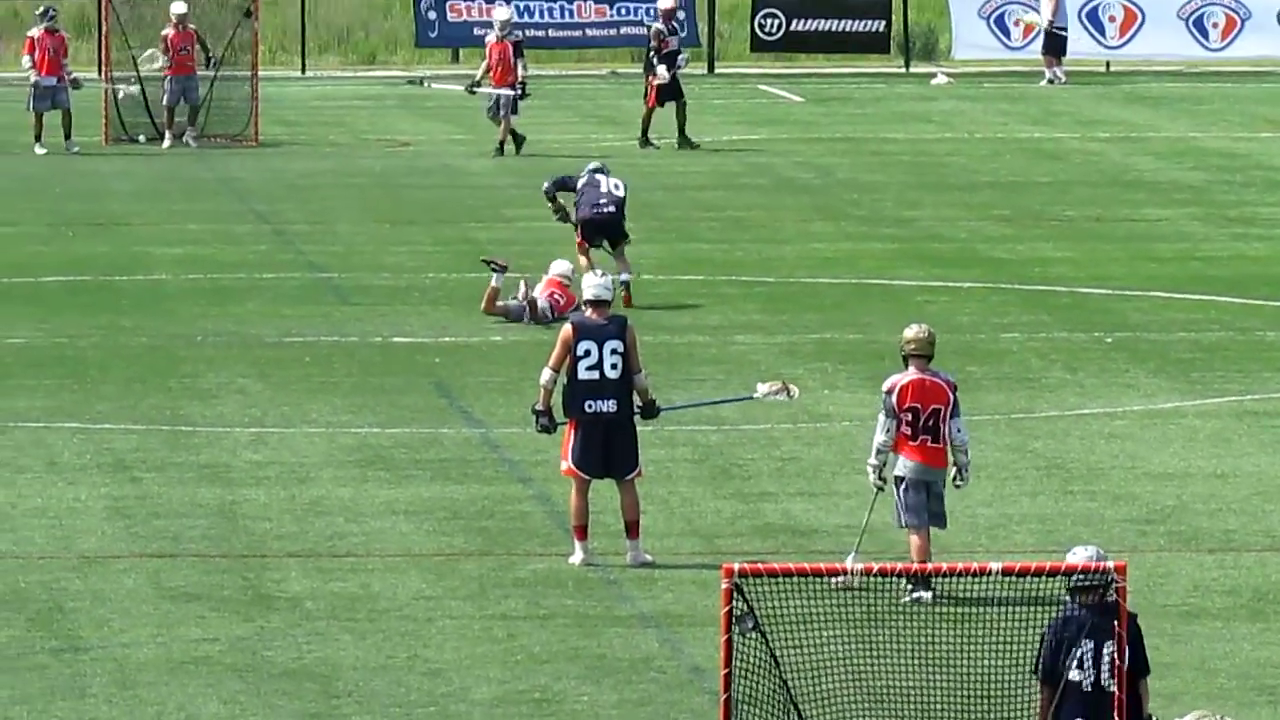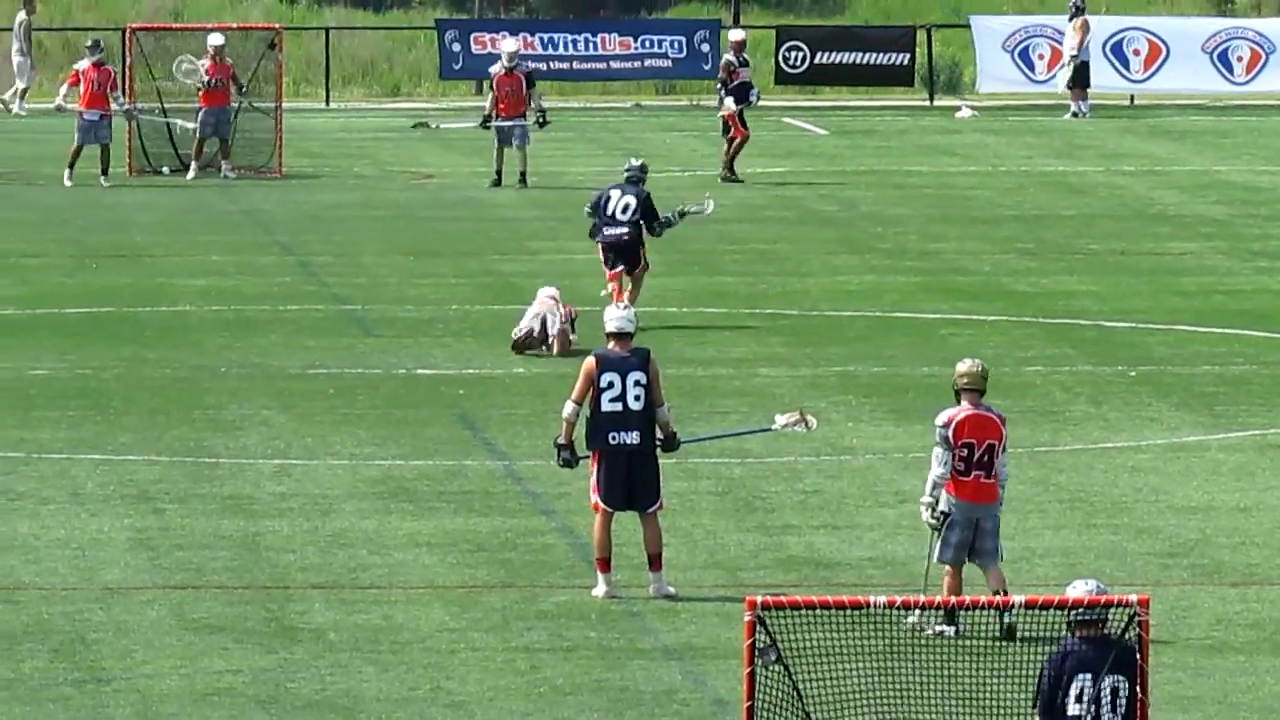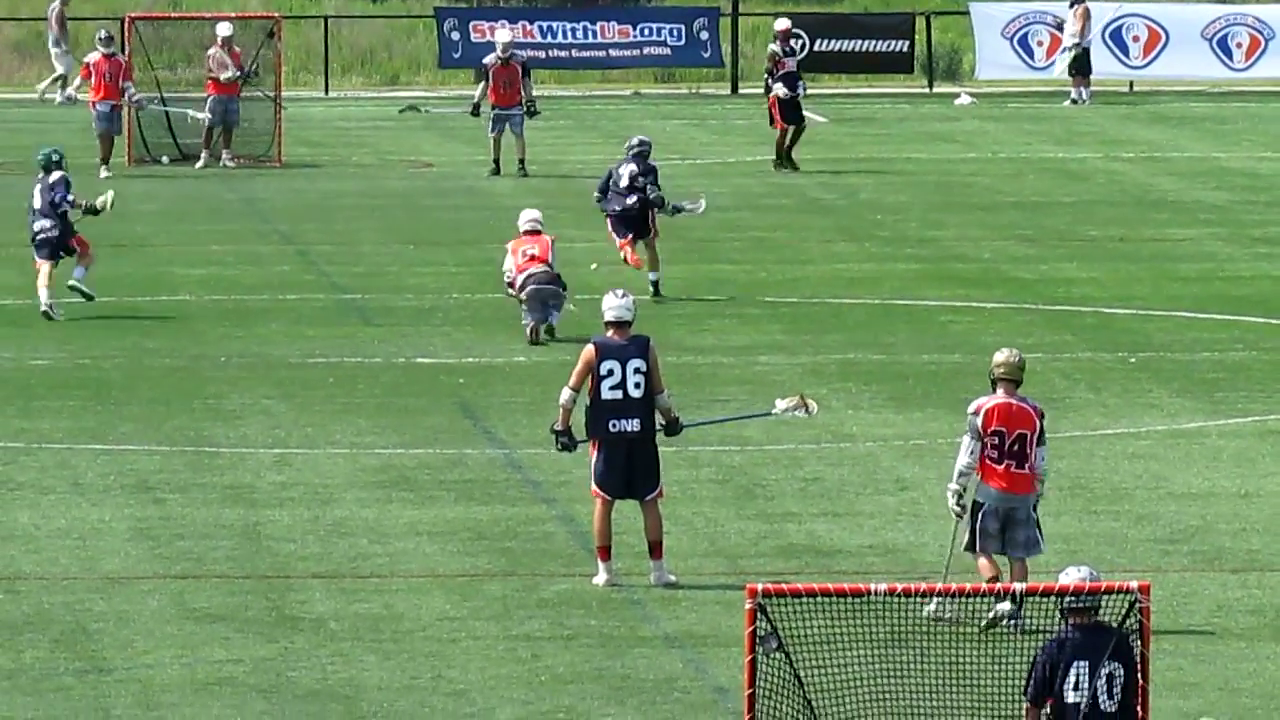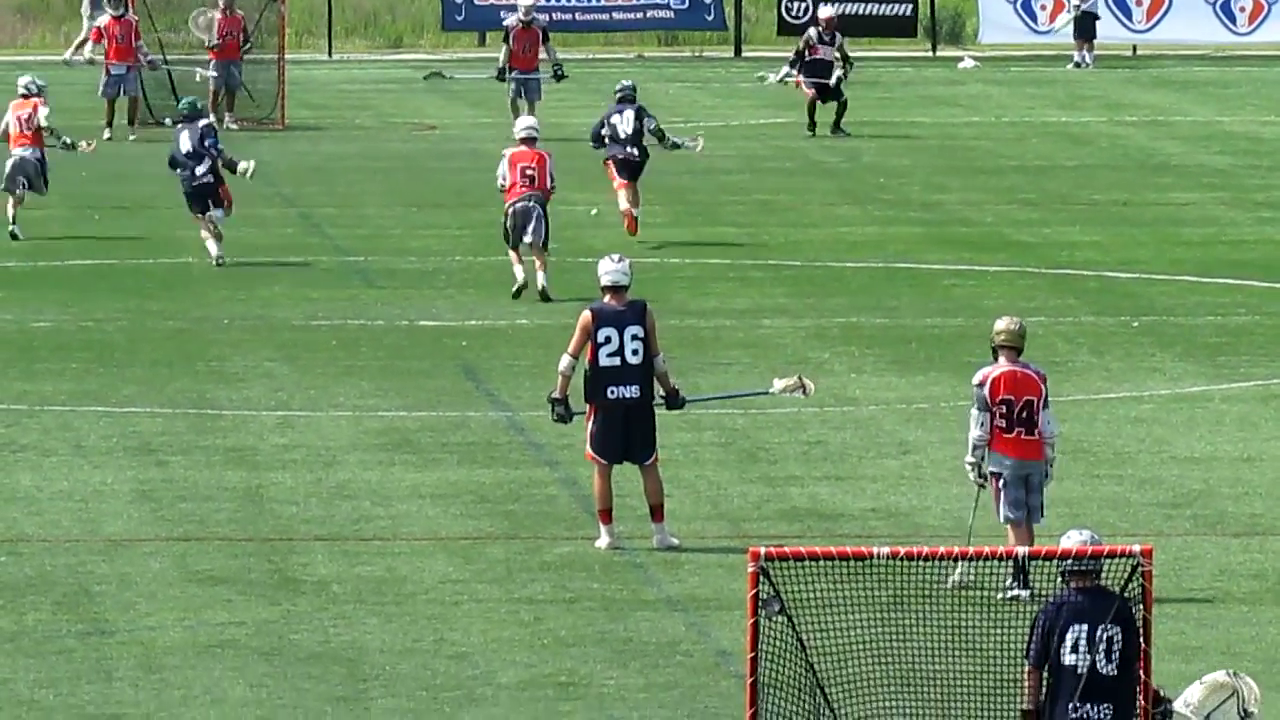
dt=0.5s
person 1, frame 1
left shoulder: (571, 328)
right shoulder: (625, 328)
left elbow: (551, 373)
right elbow: (636, 374)
left wrist: (543, 409)
right wrist: (647, 403)
left hip: (583, 415)
right hip: (618, 415)
left knee: (580, 482)
right knee: (626, 482)
left ankle: (581, 550)
right ankle: (634, 549)
person 1, frame 2
left shoulder: (594, 362)
right shoulder: (647, 361)
left elbow: (574, 406)
right elbow: (659, 407)
left wrist: (565, 443)
right wrist: (669, 436)
left hip: (606, 447)
right hip: (641, 447)
left knee: (604, 514)
right knee: (649, 514)
left ankle: (604, 582)
right ankle: (657, 581)
person 1, frame 3
left shoulder: (593, 350)
right shoulder: (646, 348)
left elbow: (570, 392)
right elbow: (659, 394)
left wrist: (562, 428)
right wrist: (671, 420)
left hip: (606, 435)
right hip: (641, 434)
left knee: (603, 502)
right knee: (650, 502)
left ankle: (605, 571)
right ankle: (658, 570)
person 1, frame 4
left shoulder: (591, 315)
right shoulder: (643, 312)
left elbow: (570, 359)
right elbow: (656, 359)
left wrist: (559, 397)
right wrist: (670, 391)
left hip: (604, 400)
right hip: (639, 399)
left knee: (603, 467)
right knee: (649, 466)
left ankle: (606, 534)
right ankle: (660, 533)
person 2, frame 1
left shoulder: (895, 385)
right shoulder: (947, 385)
left elbow: (885, 432)
right elbow: (957, 432)
left wrist: (876, 465)
right wrist: (962, 464)
left hip: (909, 465)
right hip: (938, 467)
left knee: (916, 527)
right knee: (923, 526)
left ankle: (923, 585)
right ankle: (918, 580)
person 2, frame 2
left shoulder: (950, 420)
right shoulder: (997, 420)
left elbow: (940, 468)
right elbow: (1001, 469)
left wrist: (929, 502)
left hip: (958, 502)
right hip: (989, 503)
left knee: (952, 563)
right knee: (990, 563)
left ankle: (950, 622)
right ankle: (1004, 613)
person 2, frame 3
left shoulder: (981, 408)
right shoulder: (1034, 412)
left elbow: (968, 456)
right elbow: (1040, 461)
left wrist: (956, 491)
right wrist: (1037, 492)
left hip: (991, 491)
right hip: (1023, 494)
left knee: (981, 550)
right knee: (1018, 555)
left ankle: (1000, 601)
right ankle: (1015, 611)
person 2, frame 4
left shoulder: (986, 378)
right shoulder: (1037, 377)
left elbow: (979, 428)
right elbow: (1047, 425)
left wrist: (973, 462)
right wrist: (1048, 460)
left hip: (1004, 460)
right hip: (1034, 460)
left knee: (1015, 522)
right knee: (1027, 521)
left ankle: (1022, 584)
right ankle: (1019, 577)
